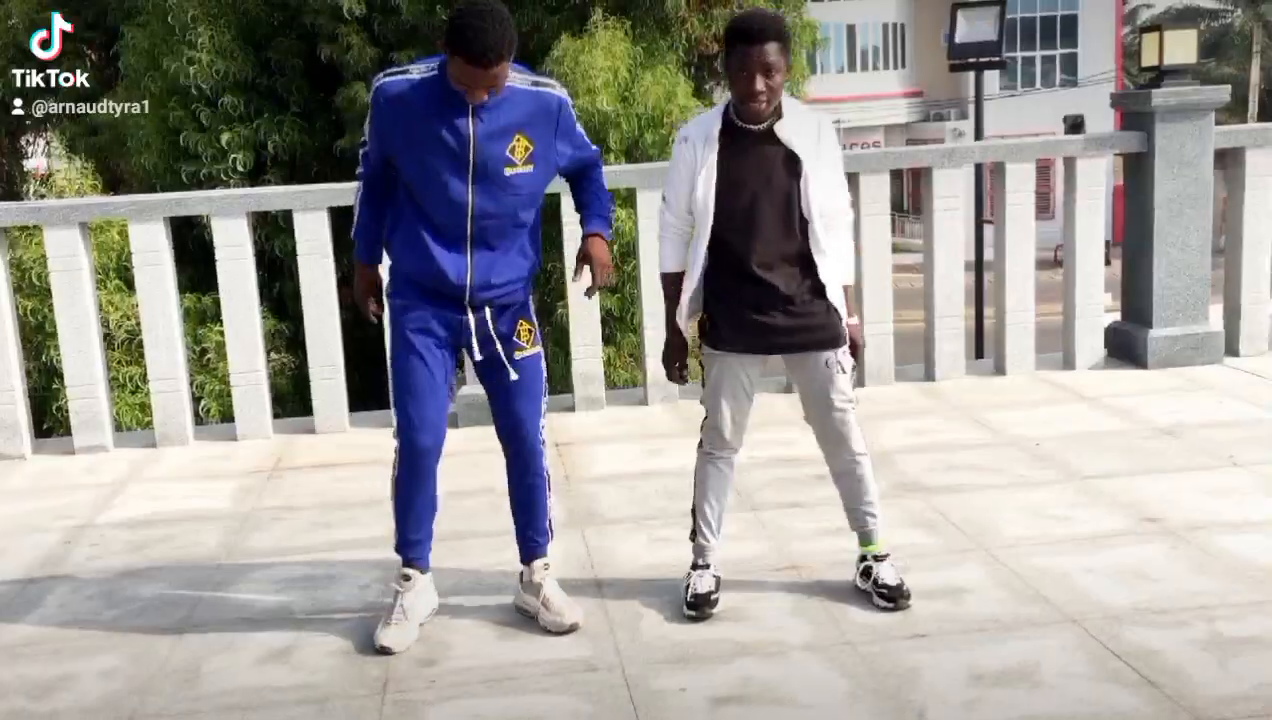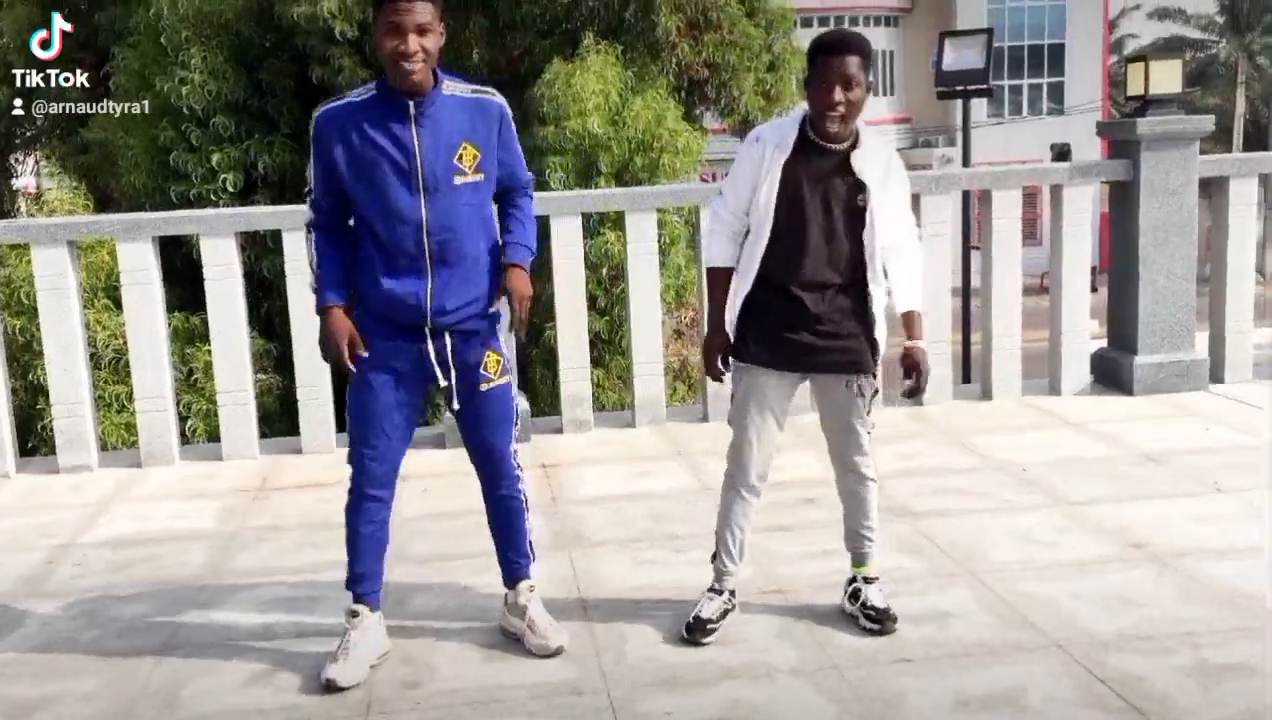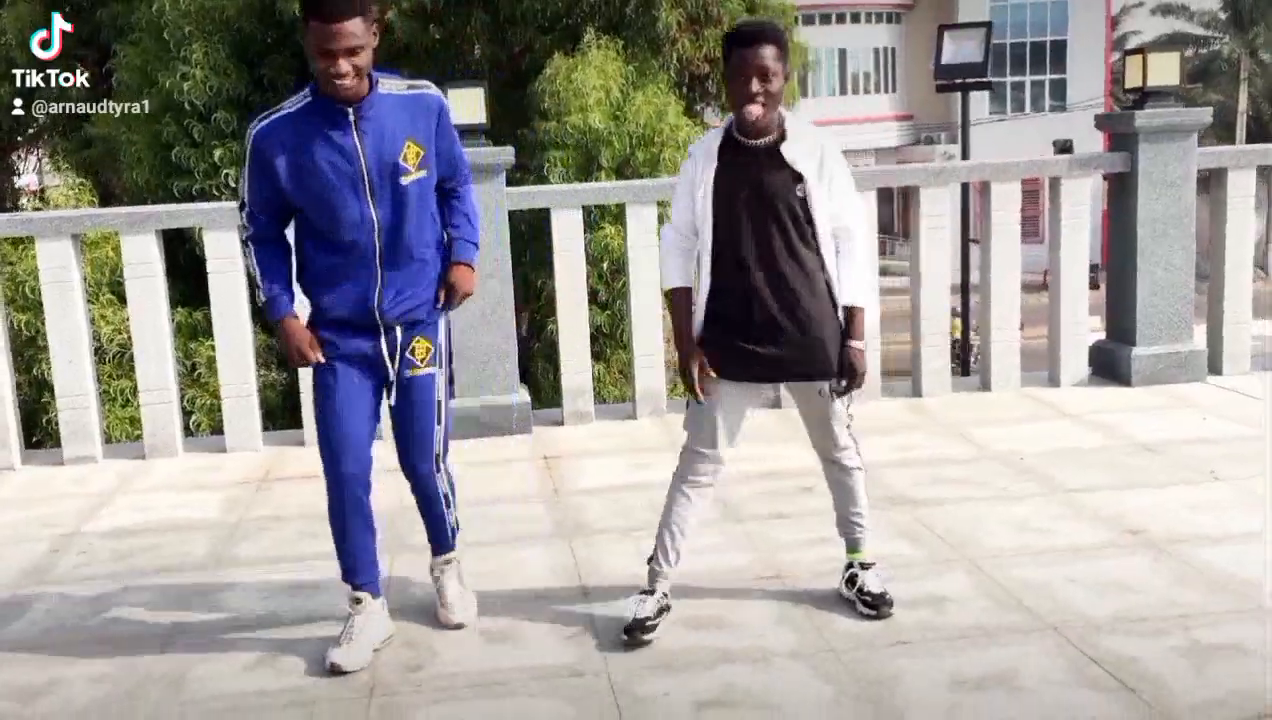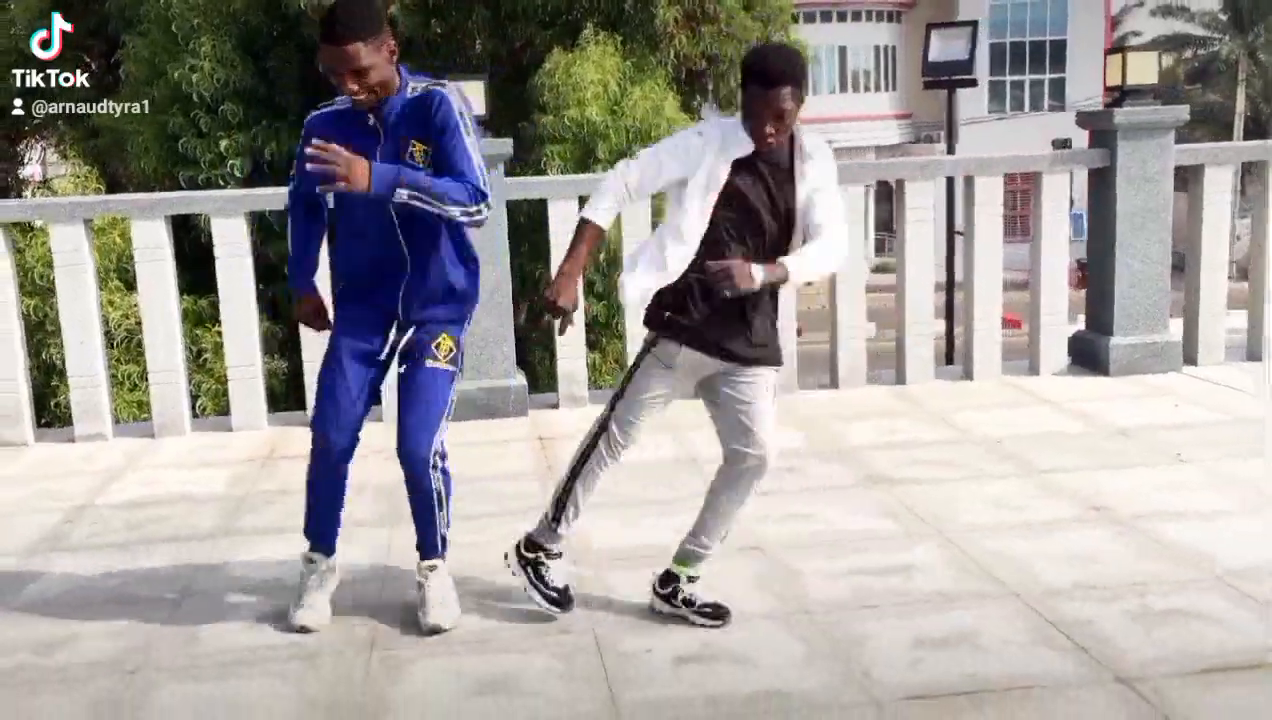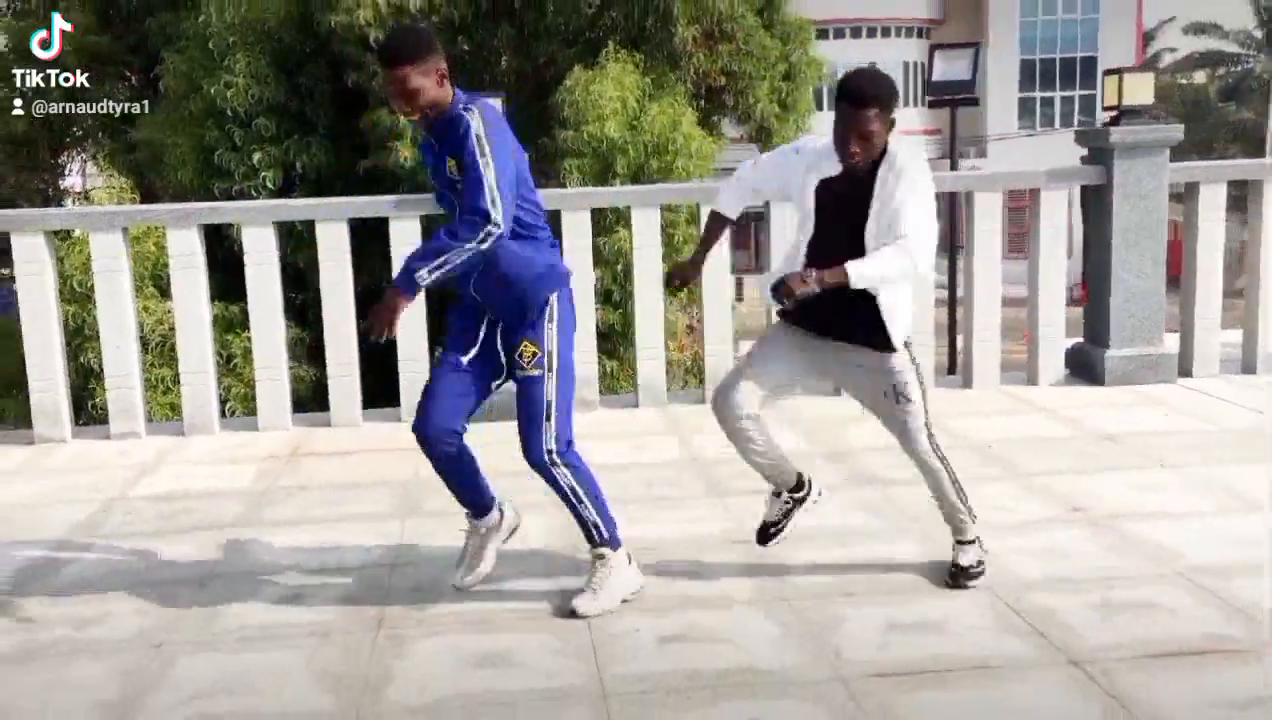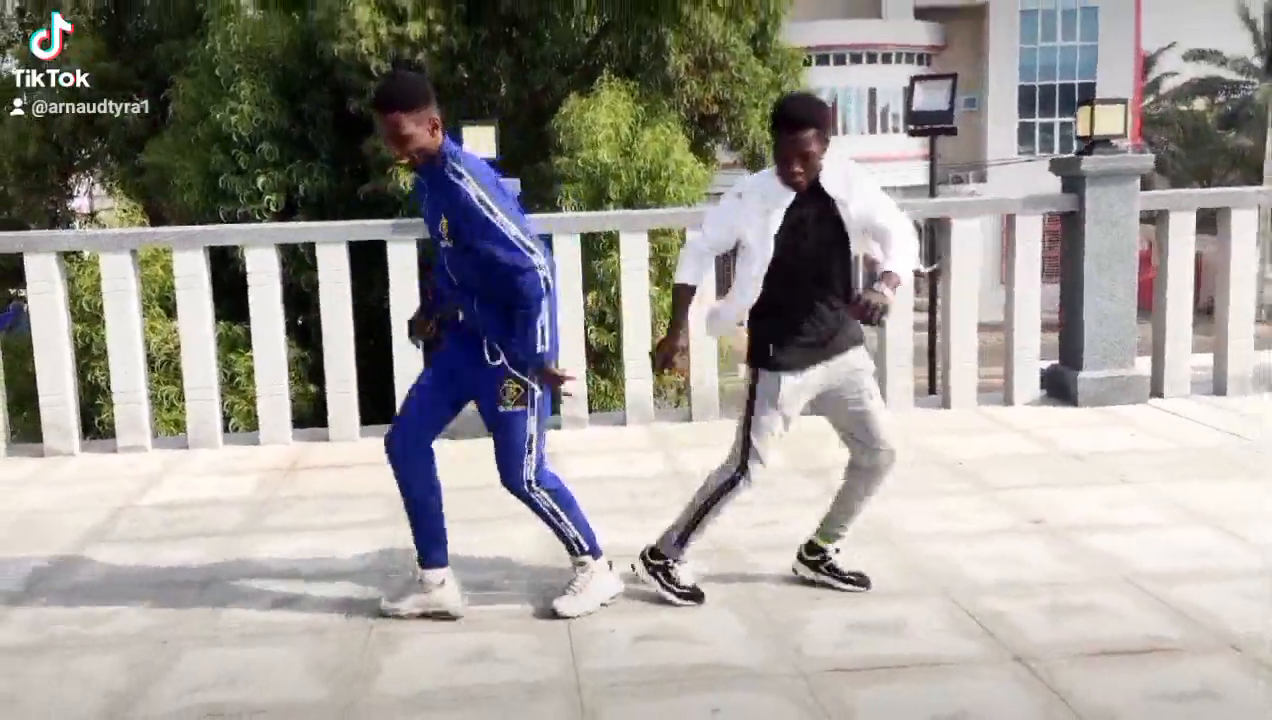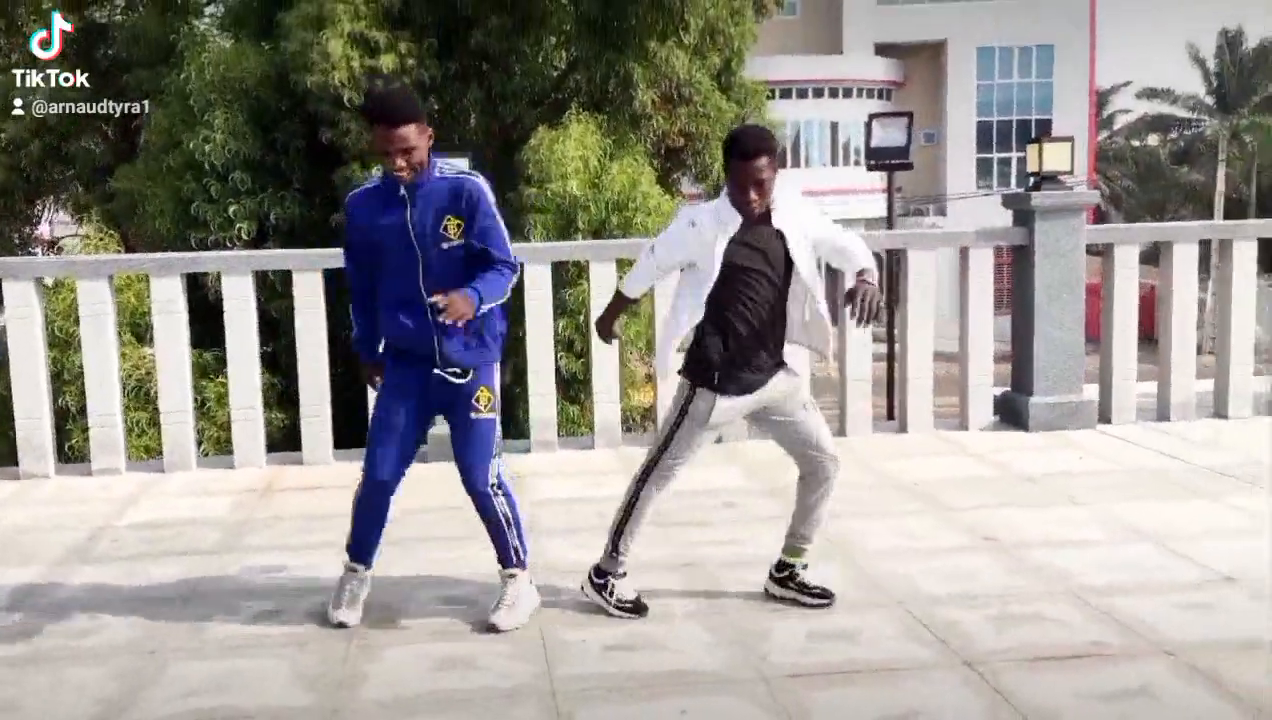
dt=0.5s
person 1, frame 1
left shoulder: (545, 103)
right shoulder: (395, 95)
left elbow: (586, 167)
right elbow: (376, 177)
left wrist: (597, 230)
right wrist: (365, 259)
left hip: (508, 301)
right hip: (423, 303)
left knee: (525, 440)
right knee: (419, 442)
left ankle: (536, 576)
right ankle: (414, 581)
person 1, frame 2
left shoulder: (485, 111)
right shoulder: (338, 124)
left elbow: (518, 193)
right elbow: (326, 221)
left wrist: (517, 261)
right wrist: (332, 304)
left hip: (472, 327)
right hip: (383, 335)
left knee: (501, 467)
right knee: (372, 479)
left ankle: (521, 599)
right ankle: (365, 622)
person 1, frame 3
left shoulder: (423, 105)
right shoulder: (274, 136)
left elbow: (457, 184)
right elbow: (261, 233)
left wrist: (463, 255)
right wrist: (281, 315)
left hip: (419, 318)
right hip: (339, 335)
left knee: (423, 461)
right knee: (348, 473)
left ankle: (445, 563)
right ankle: (367, 607)
person 1, frame 4
left shoulder: (439, 105)
right shoulder: (326, 125)
left elbow: (471, 198)
right elbow: (306, 207)
left wrist: (377, 179)
right wrist: (300, 282)
left hip: (439, 305)
right hip: (363, 308)
left knee: (420, 444)
right knee: (331, 438)
left ankle: (433, 570)
right ankle: (319, 563)
person 1, frame 5
left shoulder: (475, 121)
right shoulder: (441, 136)
left elbow: (488, 221)
left wrist: (407, 283)
right wrist: (432, 278)
left hip: (536, 301)
right hip: (480, 304)
left knee: (546, 448)
right knee: (434, 426)
left ankle: (615, 562)
right ankle: (487, 518)
person 1, frame 6
left shoulder: (466, 183)
right shoulder: (428, 178)
left elbow: (533, 265)
left wrist: (540, 355)
right wrist: (433, 311)
left hip: (513, 338)
right hip: (470, 336)
left knee: (522, 472)
right knee: (405, 439)
left ankle: (597, 568)
right ankle: (435, 579)
person 1, frame 7
left shoulder: (466, 191)
right shoulder: (362, 204)
left elbow: (503, 267)
left wrist: (471, 297)
right wrist: (366, 351)
left hip: (470, 357)
right hip: (406, 360)
left knee: (482, 478)
right knee: (380, 474)
left ankle: (518, 580)
right ankle: (356, 572)
person 2, frame 1
left shoulder: (816, 132)
right shoulder: (697, 140)
left elbow: (836, 226)
right elbow: (674, 234)
left wrist: (849, 314)
right wrist: (674, 329)
left hip: (812, 312)
right hip: (732, 320)
left knee: (843, 437)
right knee: (719, 441)
left ankle: (873, 554)
right ankle: (704, 563)
person 2, frame 2
left shoulder: (883, 164)
right shoulder: (765, 144)
left elbow: (901, 251)
right elbow: (723, 229)
left wrist: (911, 334)
right wrist: (716, 323)
left hip: (846, 337)
right hip: (766, 332)
left knee: (855, 462)
right knee: (747, 464)
left ankle: (862, 578)
right ankle: (723, 586)
person 2, frame 3
left shoulder: (818, 156)
right shoulder: (704, 156)
left elbow: (853, 248)
right elbow: (679, 248)
left wrist: (854, 339)
right wrist: (688, 342)
left hip: (812, 338)
right hip: (729, 342)
left knee: (839, 453)
right knee: (700, 463)
left ankle: (859, 564)
right ankle: (657, 585)
person 2, frame 4
left shoulder: (813, 161)
right shoulder: (706, 143)
left elbow: (829, 247)
right elbow: (622, 183)
left wrist: (764, 274)
right wrist: (571, 267)
left hip: (749, 339)
right hip: (684, 322)
left knee: (753, 454)
right knee: (615, 436)
left ankle: (679, 578)
right ankle: (543, 548)
person 2, frame 5
left shoulder: (906, 171)
right shoulder: (806, 157)
left elbow: (908, 257)
right elbow: (744, 184)
left wrist: (822, 278)
right wrist: (697, 258)
left hip: (876, 334)
right hip: (805, 324)
left knee: (918, 444)
right knee: (731, 403)
left ankle: (966, 538)
right ankle: (791, 486)
person 2, frame 6
left shoulder: (850, 183)
right shoulder: (751, 197)
left elbow: (901, 240)
right elbow: (699, 251)
left wrist: (884, 289)
right wrist: (676, 330)
left hip: (845, 349)
right hip: (779, 354)
left knee: (879, 455)
right knee: (748, 466)
left ankle: (819, 551)
right ankle: (664, 556)
person 2, frame 7
left shoulder: (794, 211)
right shoulder: (699, 223)
left elbow: (845, 245)
right elbow: (649, 267)
left wrist: (867, 277)
right wrist: (610, 315)
left hip: (774, 372)
right hip: (715, 376)
left knee: (823, 462)
right knee: (660, 468)
left ankle: (788, 569)
right ankle: (609, 572)
